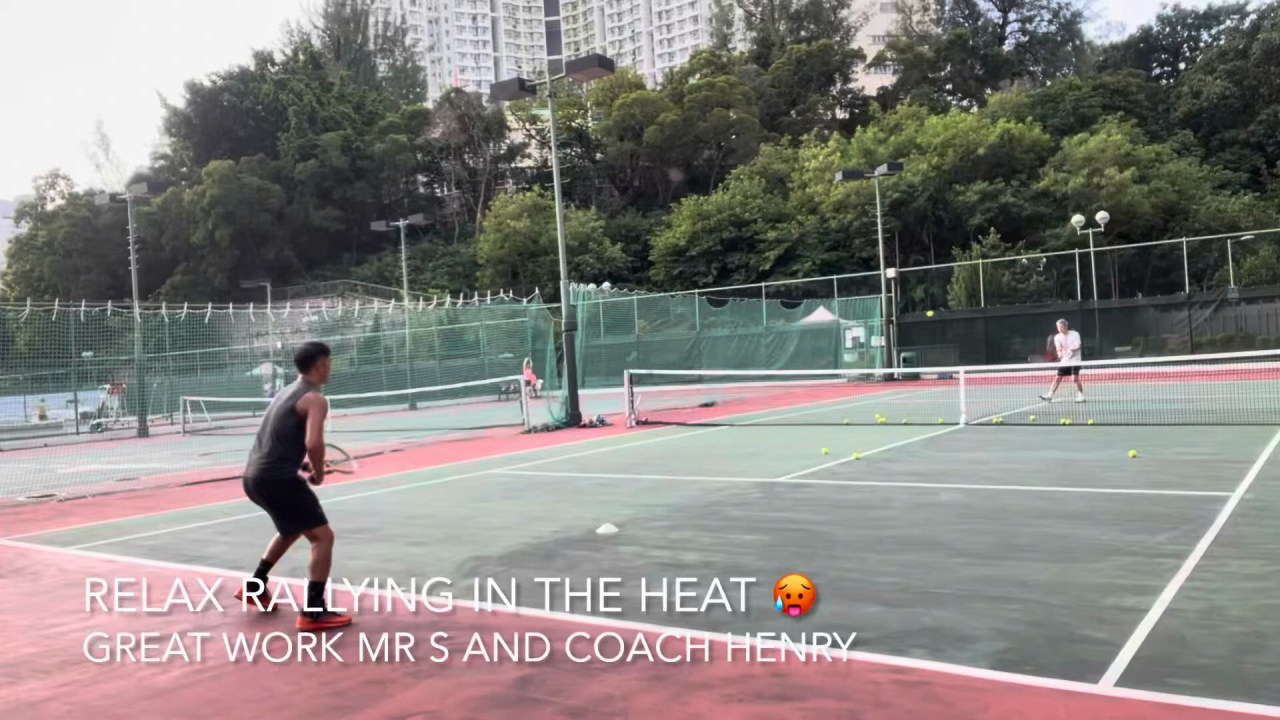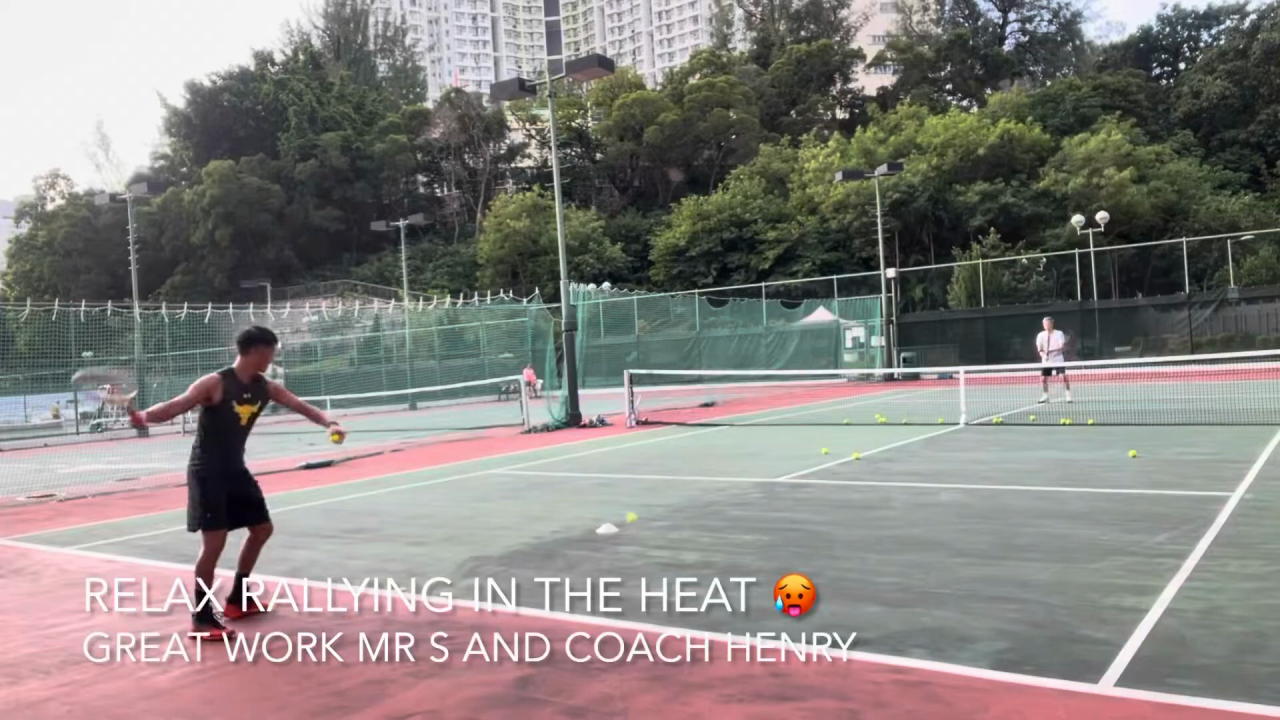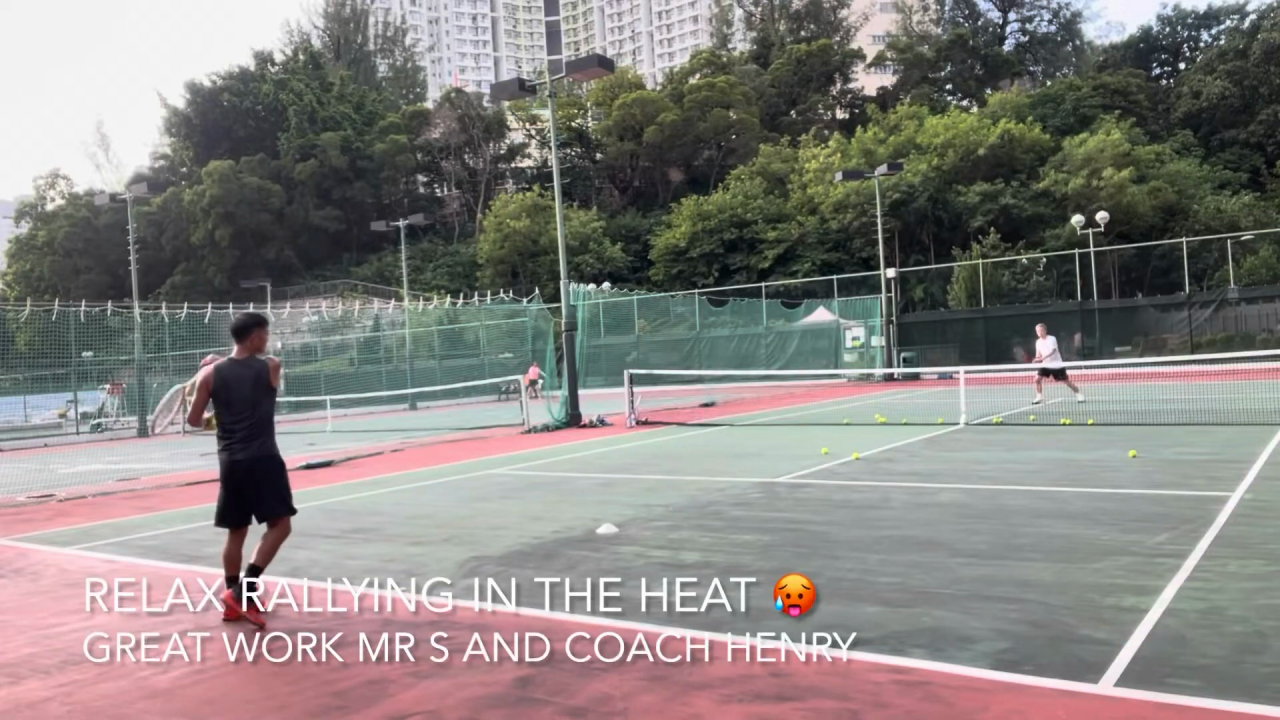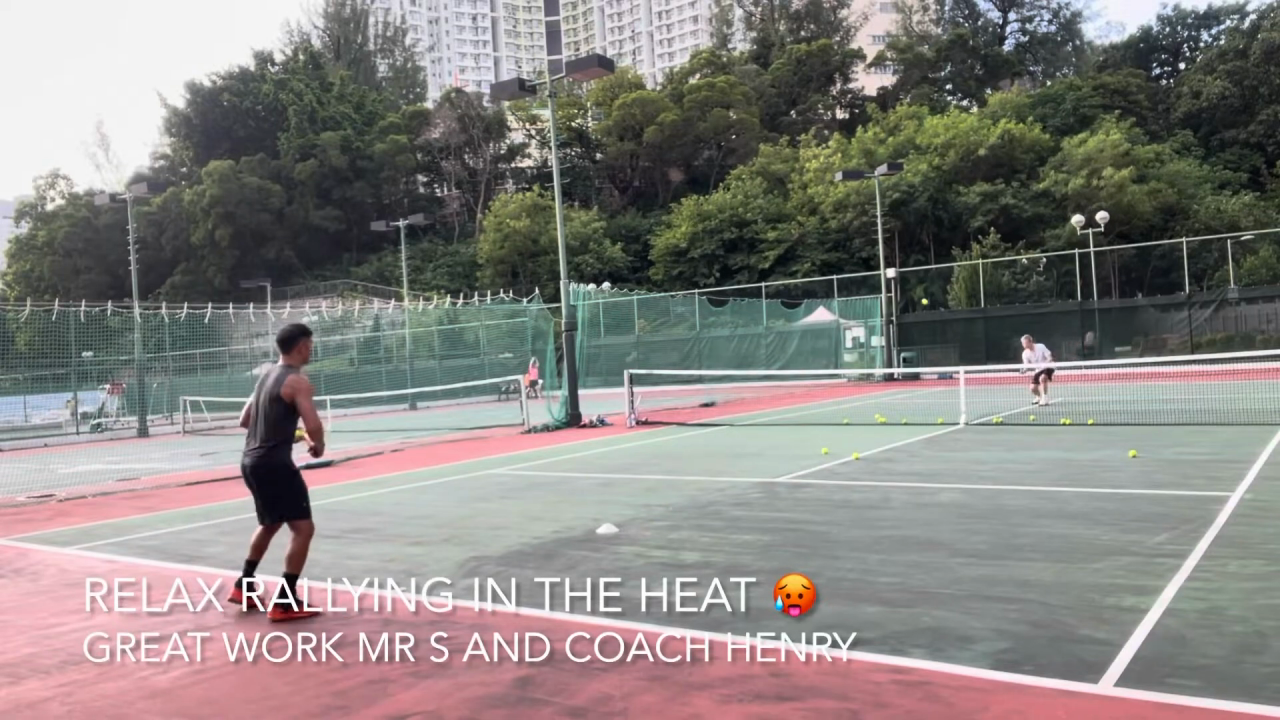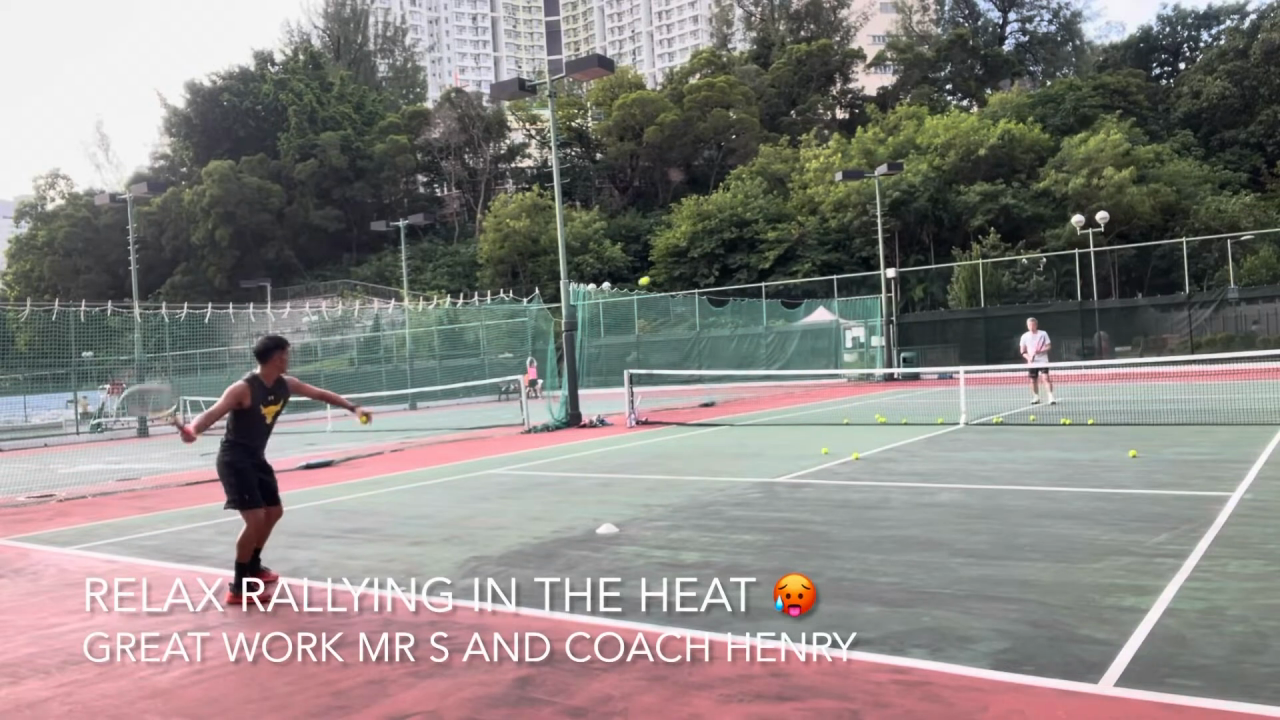
dt=0.7s
person 1, frame 1
left shoulder: (289, 393)
right shoulder: (314, 399)
right elbow: (314, 444)
left wrist: (309, 467)
right wrist: (318, 471)
left hip: (257, 477)
right hip: (276, 479)
left knee: (295, 528)
right knee: (322, 536)
left ankle: (255, 586)
right ankle: (313, 613)
person 1, frame 2
left shoulder: (266, 386)
right shoulder: (214, 384)
left elbow: (300, 406)
right elbow: (172, 407)
left wrist: (329, 423)
right wrist: (145, 416)
left hip: (235, 470)
right hip: (207, 472)
left knee: (262, 529)
right knee: (215, 542)
left ankle: (237, 600)
right ankle: (203, 617)
person 1, frame 3
left shoulder: (210, 374)
right shoulder: (271, 367)
left elbow: (193, 419)
left hip: (230, 463)
right hip: (263, 460)
left knee: (236, 532)
right knee: (280, 526)
left ankle: (235, 600)
right ankle: (243, 588)
person 1, frame 4
left shoulder: (266, 377)
right shoulder: (297, 382)
left elbow: (245, 420)
right elbow: (313, 426)
right wrist: (318, 444)
left hip: (251, 462)
right hip: (274, 465)
left knee: (270, 523)
right knee: (303, 528)
left ankle: (243, 585)
right ankle: (284, 601)
person 1, frame 5
left shoulder: (286, 385)
right shoulder: (243, 389)
left elbow: (323, 395)
right elbow: (211, 414)
left wrist: (354, 408)
right wrist: (193, 428)
left hip: (256, 460)
right hip: (234, 461)
left knee: (273, 512)
right knee: (255, 519)
left ankle: (252, 566)
right ankle: (238, 587)
